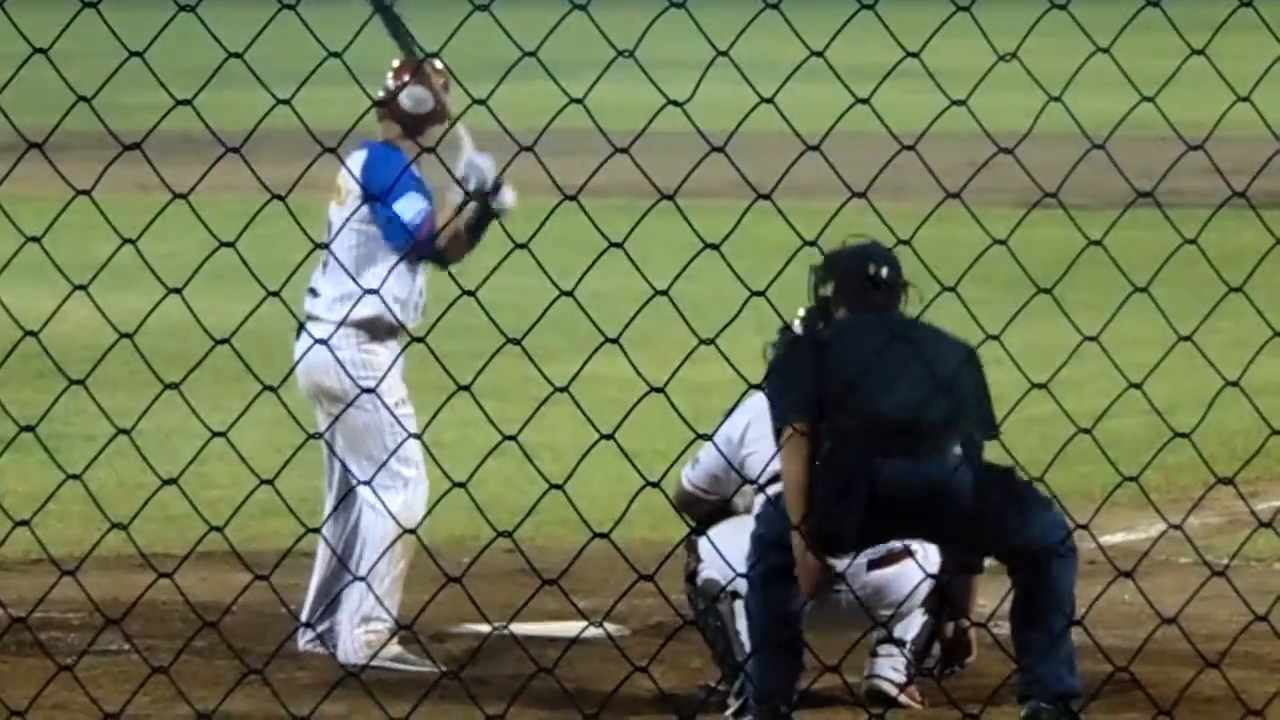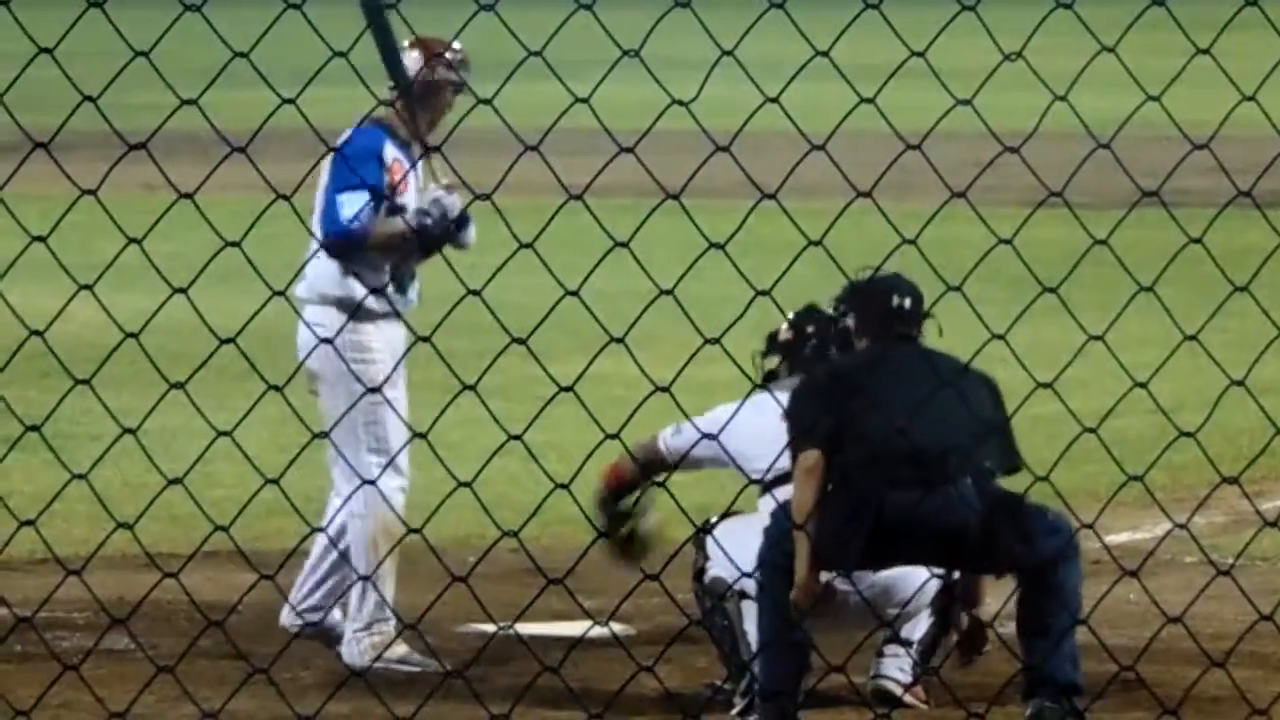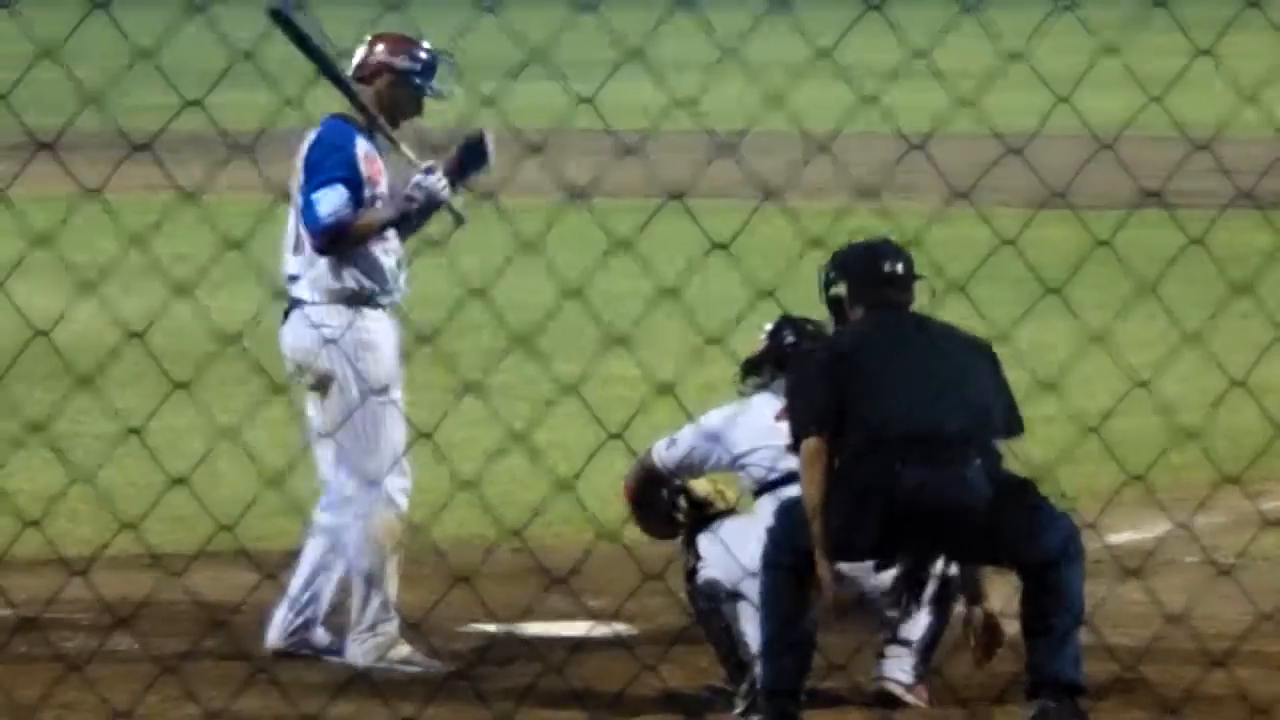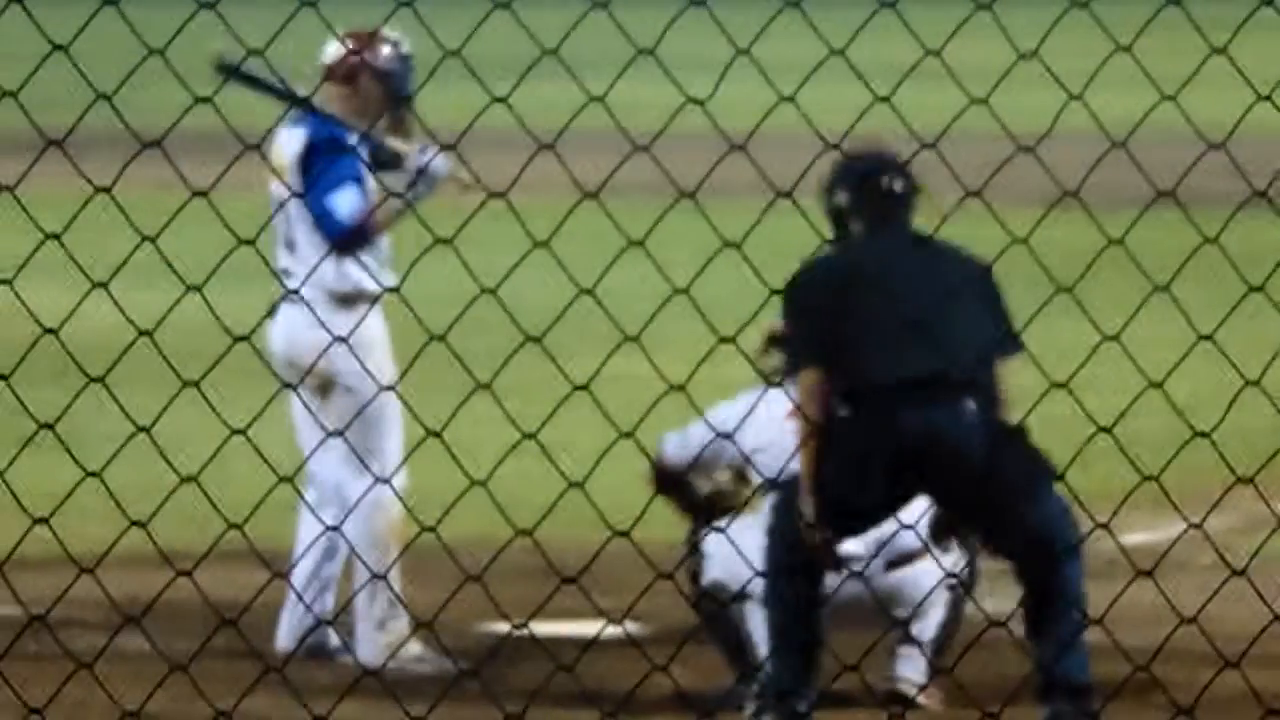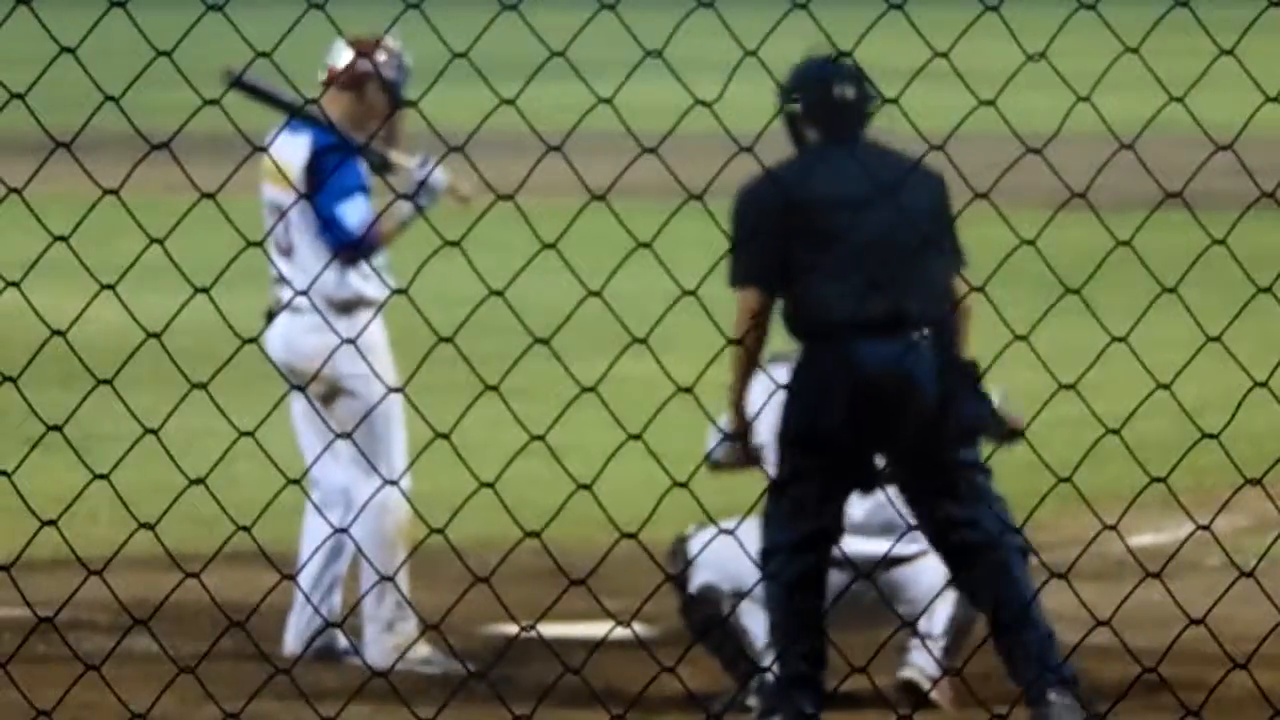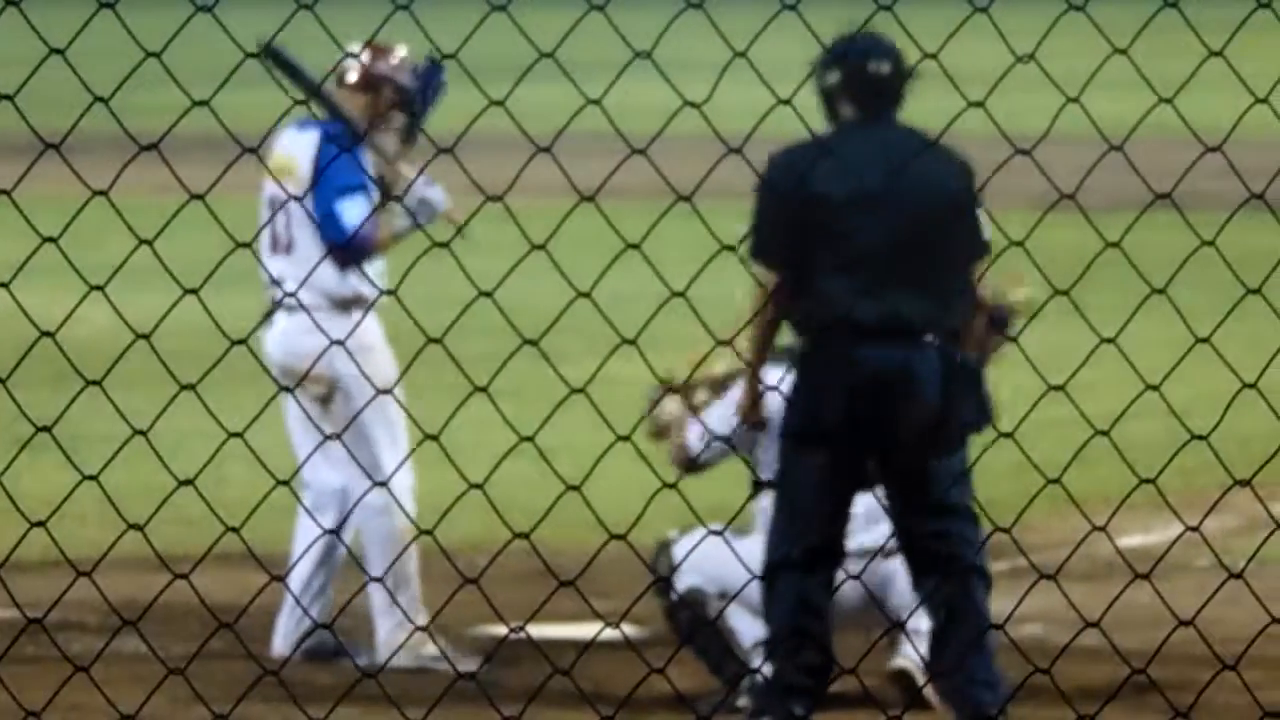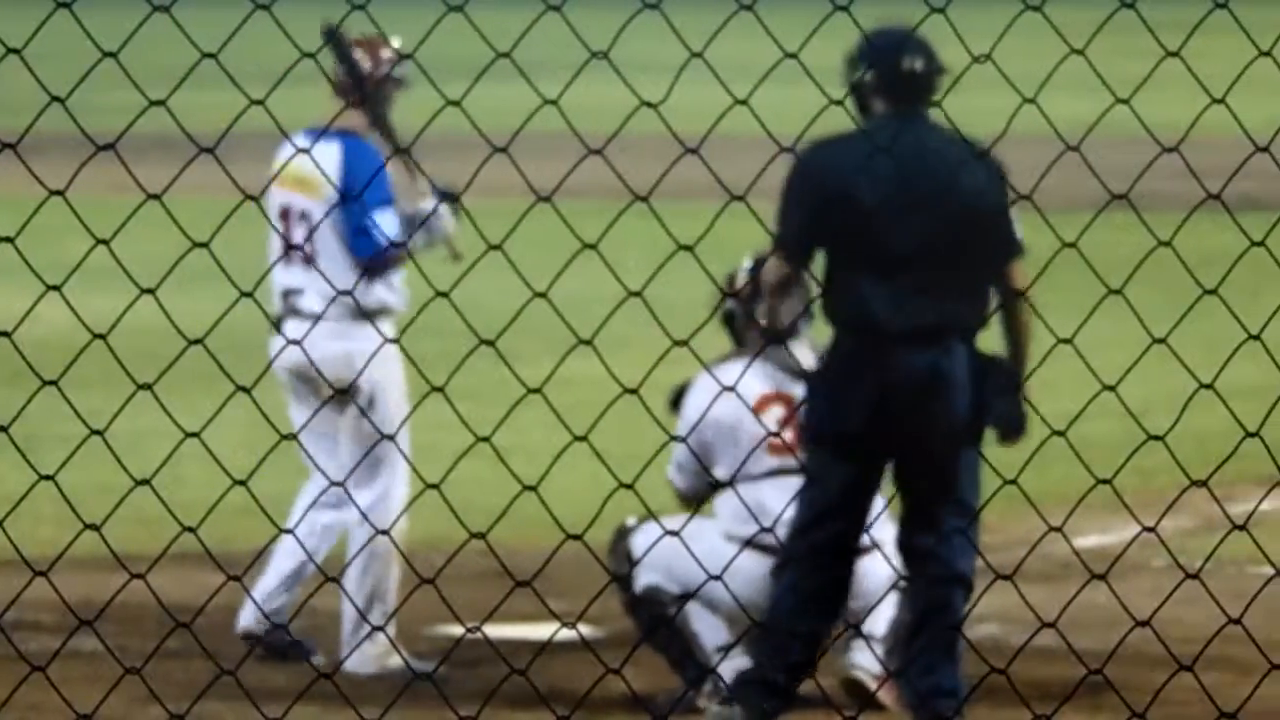
dt=0.4s
person 1, frame 1
left shoulder: (379, 164)
right shoulder: (386, 164)
left elbow: (444, 249)
right elbow: (434, 246)
left wrist: (486, 202)
right wrist: (477, 193)
left hip: (332, 346)
right hip: (357, 350)
left knee: (354, 492)
right knee: (398, 490)
left ankle: (322, 626)
right ankle: (367, 635)
person 1, frame 2
left shoulder: (402, 152)
right shoulder: (368, 145)
right elbow: (341, 236)
left wrist: (437, 233)
right wrist: (417, 223)
left hip: (364, 329)
right hip: (353, 331)
left knee: (359, 475)
right knee: (381, 481)
left ankle: (313, 605)
right ankle: (369, 637)
person 1, frame 3
left shoulder: (363, 145)
right shoulder: (338, 140)
left elbow: (379, 233)
right elbow: (327, 233)
left wrist: (423, 198)
right wrist: (404, 204)
left hip: (345, 325)
right hip: (345, 326)
left knee: (347, 487)
right knee: (379, 483)
left ankle: (296, 623)
right ankle: (373, 637)
person 1, frame 4
left shoulder: (301, 131)
right shoulder: (328, 141)
left elbow: (387, 153)
right elbow: (350, 230)
right wrist: (415, 188)
left hip: (303, 324)
right hip: (338, 326)
left knee: (330, 484)
right knee: (375, 482)
left ankle: (304, 626)
right ankle: (383, 637)
person 1, frame 5
left shoulder: (289, 138)
right shoulder: (331, 152)
left elbow: (376, 147)
right elbow: (357, 243)
right wrist: (416, 199)
left hip: (297, 329)
right hip: (341, 332)
left knee: (334, 486)
right knee: (380, 484)
left ankle: (312, 628)
right ankle: (390, 638)
person 1, frame 6
left shoulder: (293, 136)
right shoulder: (337, 146)
left elbow: (367, 187)
right elbow: (352, 241)
left wrist: (412, 116)
right wrist: (414, 214)
left hip: (291, 329)
right hip: (339, 331)
left knee: (326, 486)
right knee: (384, 482)
left ankle: (300, 628)
right ankle: (403, 635)
person 1, frame 7
left shoulder: (291, 152)
right shoulder: (360, 155)
right elbow: (373, 253)
left wrist: (407, 217)
right wrist: (424, 225)
left hip: (295, 336)
right hip: (354, 339)
left knee: (332, 485)
right knee: (377, 491)
left ankle: (266, 611)
right ankle: (368, 644)
person 2, frame 1
left shoulder: (807, 349)
right shoulder: (950, 346)
left elbow: (798, 439)
left wrist: (803, 542)
left hip: (864, 481)
right hip: (951, 476)
left knee: (773, 535)
right knee: (1047, 545)
person 2, frame 2
left shoulder: (829, 379)
right shoulder: (973, 380)
left elbow: (810, 465)
left wrist: (804, 567)
left hip: (873, 520)
right hip: (962, 517)
left knee: (784, 537)
right knee: (1054, 544)
person 2, frame 3
left shoulder: (826, 356)
right shoulder: (970, 348)
left elbow: (815, 452)
left wrist: (823, 557)
left hip: (881, 497)
right hip: (970, 497)
left knee: (790, 537)
right knee: (1056, 543)
person 2, frame 4
left shoulder: (821, 278)
right shoulder: (965, 268)
left elbow: (814, 389)
left wrist: (811, 496)
right wrist: (986, 508)
left hip: (878, 431)
right hip: (967, 426)
left knee: (793, 535)
right knee: (1050, 542)
person 2, frame 5
left shoulder: (771, 192)
right shoulder: (922, 180)
left elbow: (752, 309)
right elbow: (953, 293)
left wrist: (738, 412)
right wrist: (954, 383)
left hip: (836, 370)
right hip: (926, 363)
left knee: (795, 539)
right knee: (977, 530)
person 2, frame 6
left shoulder: (796, 169)
right shoulder: (948, 167)
left elbow: (773, 288)
right elbow: (972, 285)
left wrist: (752, 379)
right wrist: (950, 364)
left hip: (837, 368)
right hip: (926, 366)
left knee: (803, 541)
right knee: (948, 540)
person 2, frame 7
left shoulder: (827, 163)
right shoulder: (977, 166)
left elbow: (781, 271)
right elbow: (1011, 288)
left wrist: (769, 314)
right wrist: (1013, 386)
left hip: (861, 368)
right hip: (949, 369)
left knee: (819, 536)
right knee: (942, 541)
person 3, frame 1
left shoulder: (761, 405)
left elbow: (689, 499)
left wrist: (741, 507)
right hip: (892, 580)
left knee: (708, 549)
right knee: (932, 546)
right ankle: (892, 671)
person 3, frame 2
left shoulder: (753, 409)
left elbow: (644, 458)
left wrist: (611, 508)
right hip: (892, 581)
left knee: (715, 545)
left ankle: (757, 679)
right ankle: (897, 671)
person 3, frame 3
left shoulder: (743, 414)
left elbow: (643, 477)
right hip: (886, 571)
left knee: (708, 546)
left ankle: (759, 679)
right ankle: (900, 671)
person 3, frame 4
left shoulder: (754, 405)
left elbow: (666, 469)
left wrist: (708, 502)
right hip: (896, 575)
left knee: (713, 545)
right knee: (951, 546)
right ankle: (913, 673)
person 3, frame 5
left shoulder: (770, 380)
left elbow: (720, 456)
right hip: (907, 579)
left knee: (693, 553)
left ankle: (768, 677)
right ankle: (926, 665)
person 3, frame 6
left shoulder: (766, 381)
left elbow: (685, 455)
left wrist: (672, 402)
right hip: (891, 583)
left knee: (677, 559)
left ankle: (764, 677)
right ankle: (915, 655)
person 3, frame 7
left shoulder: (716, 385)
left elbow: (688, 492)
left hip: (757, 574)
right hip: (854, 577)
left knee: (635, 548)
right knee: (896, 543)
left ankle: (723, 679)
right ankle: (870, 663)
